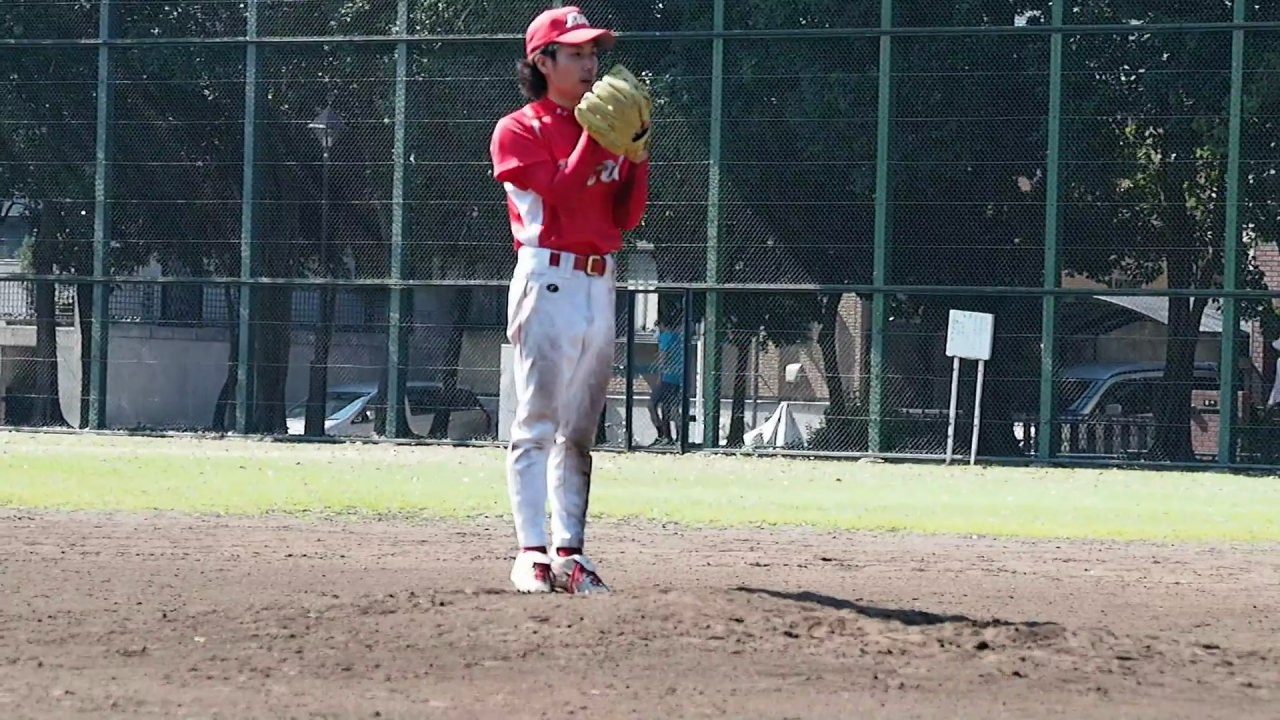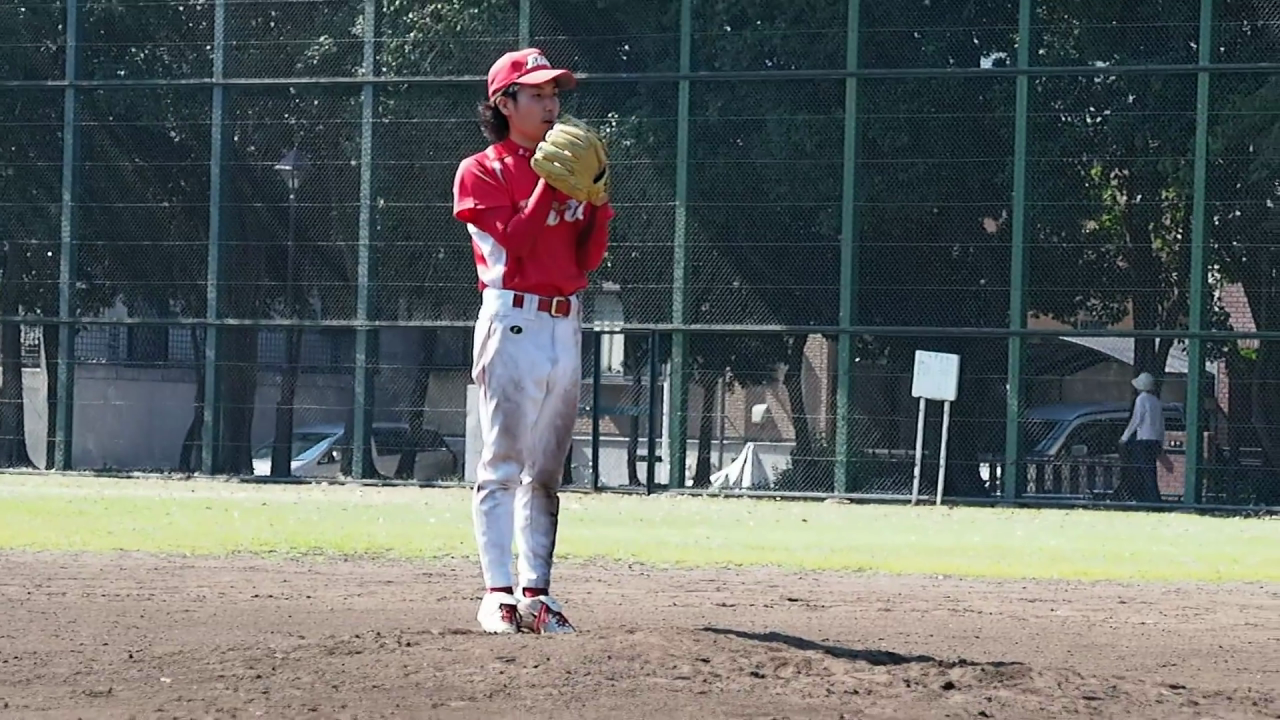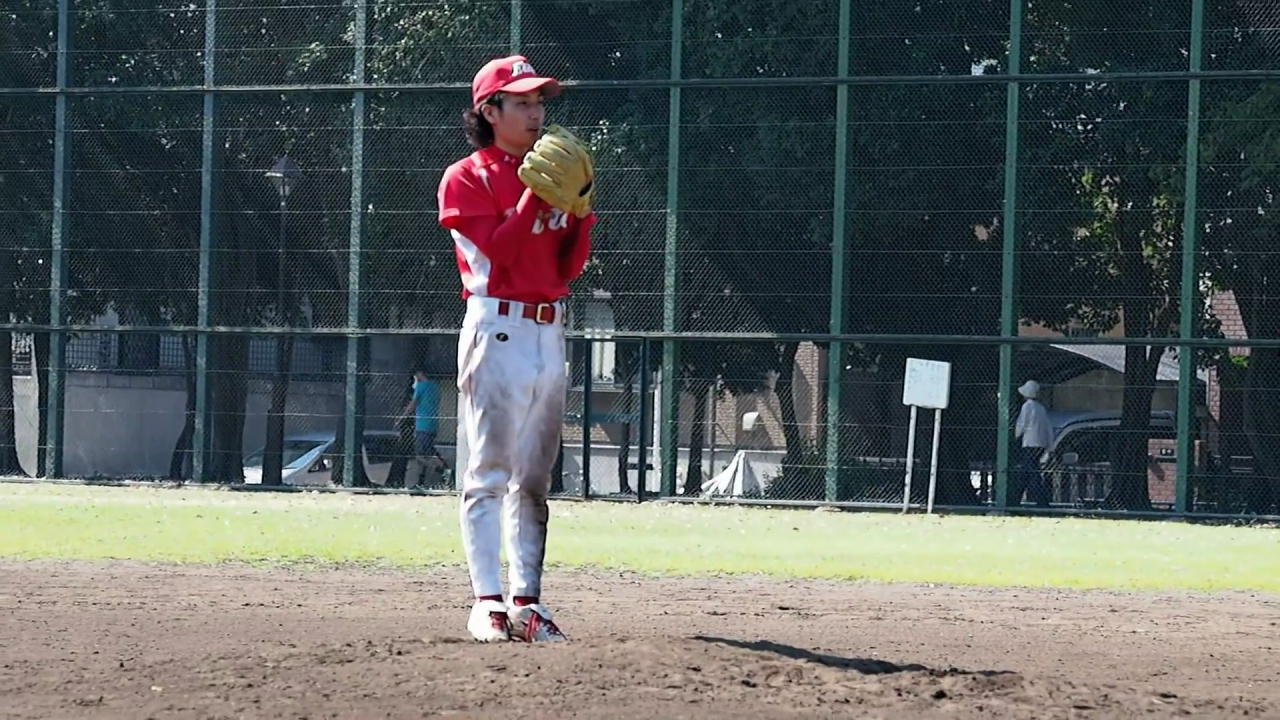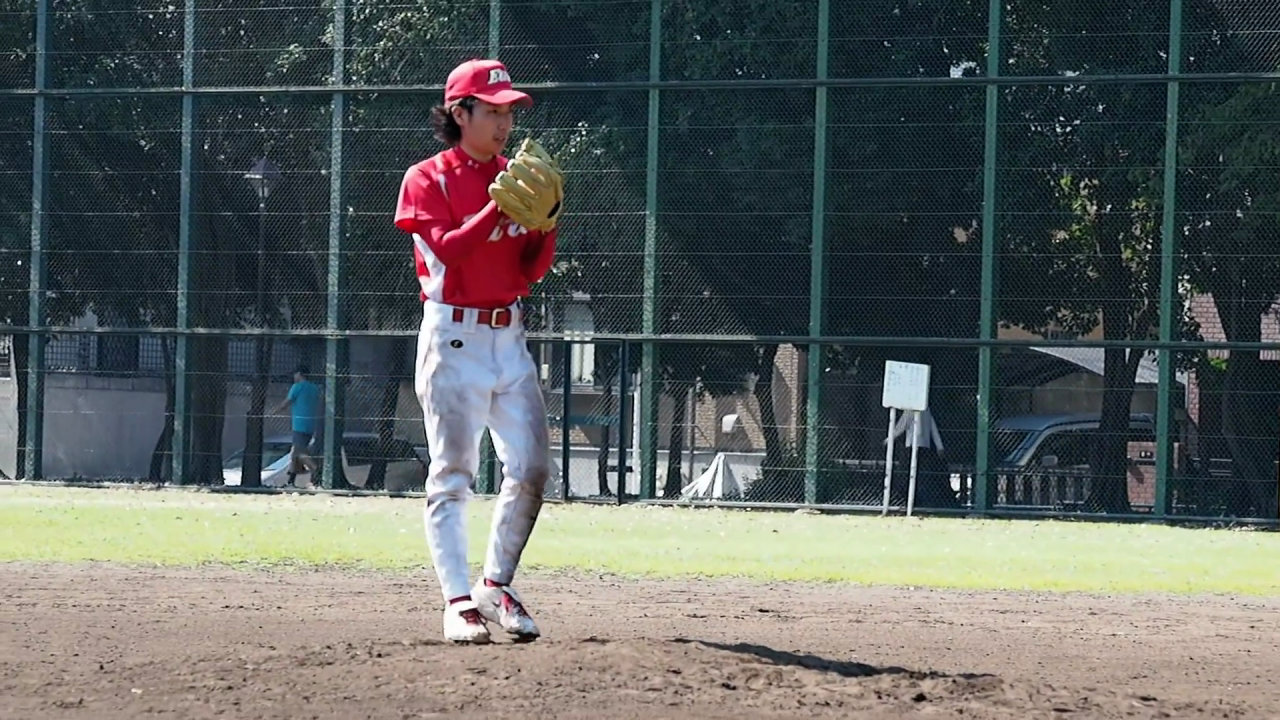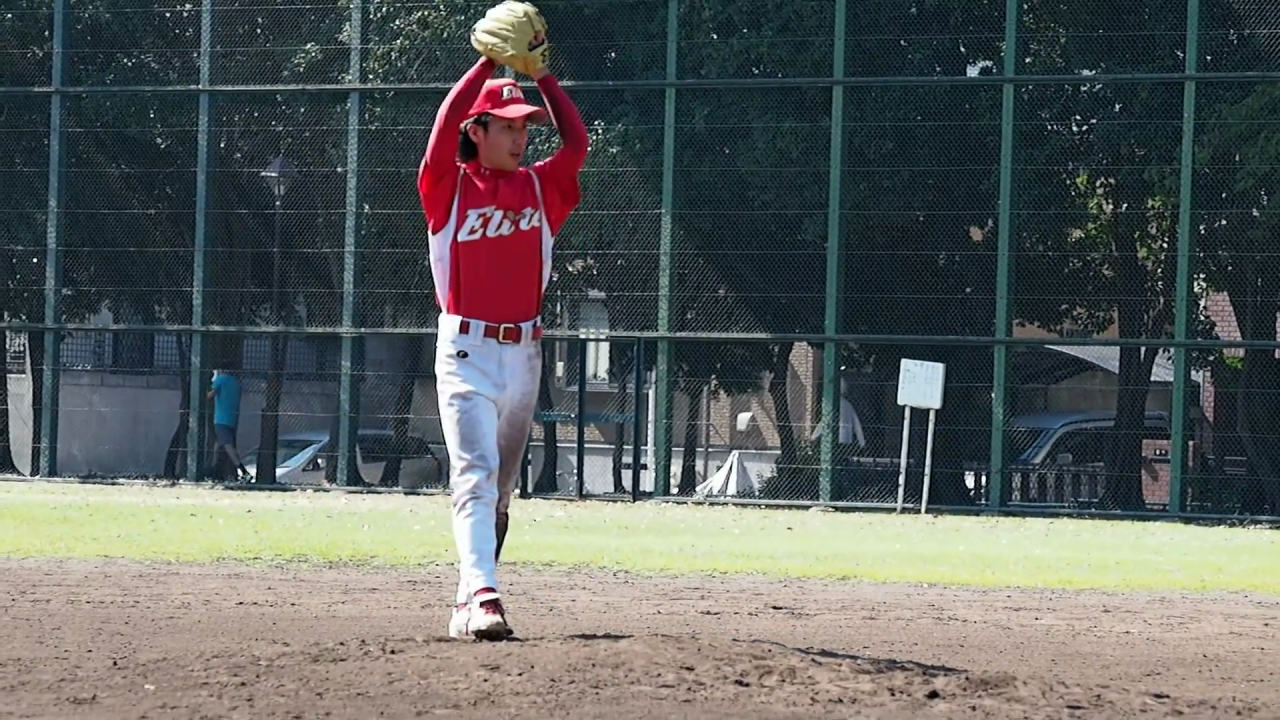
dt=1s
person 1, frame 1
right shoulder: (518, 129)
left elbow: (626, 217)
right elbow: (562, 193)
left wrist: (637, 149)
right wrist: (596, 132)
left hip: (600, 284)
right hip: (549, 281)
left knee: (580, 428)
right knee: (538, 421)
left ankle: (569, 551)
right ankle: (532, 552)
person 1, frame 2
right shoulder: (480, 170)
left elbow: (588, 257)
right elbow: (515, 241)
left wrist: (596, 193)
right wrist: (551, 179)
left hip: (566, 325)
right hip: (513, 323)
left knee: (545, 470)
right knee: (503, 463)
left ankle: (536, 591)
right ankle: (499, 592)
person 1, frame 3
right shoulder: (466, 177)
left elbow: (568, 268)
right elbow: (498, 252)
left wrist: (581, 207)
right wrist: (537, 193)
left hip: (550, 332)
right hip: (498, 330)
left knee: (534, 477)
right knee: (490, 472)
left ankle: (527, 599)
right ankle: (488, 602)
person 1, frame 4
left shoulder: (518, 178)
right shoulder: (427, 179)
left elbow: (532, 272)
right elbow: (449, 251)
left wrist: (547, 223)
right wrist: (501, 204)
left hip: (508, 336)
right hip: (455, 337)
left knee: (531, 468)
right knee: (451, 476)
left ankle: (497, 585)
right ankle: (459, 602)
person 1, frame 5
left shoulder: (538, 184)
right shoulder: (448, 184)
left elbow: (578, 144)
right elbow: (445, 127)
left wrist: (539, 73)
right wrist: (489, 59)
left hip: (523, 351)
right hip: (466, 348)
left knee: (500, 487)
right knee: (475, 476)
left ankle: (470, 600)
right ankle: (481, 595)
